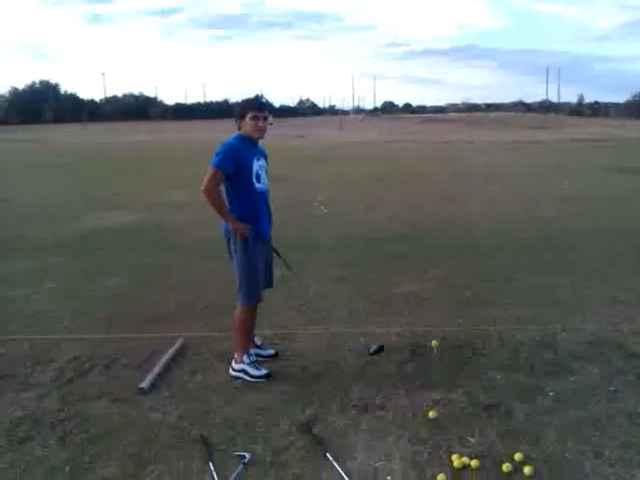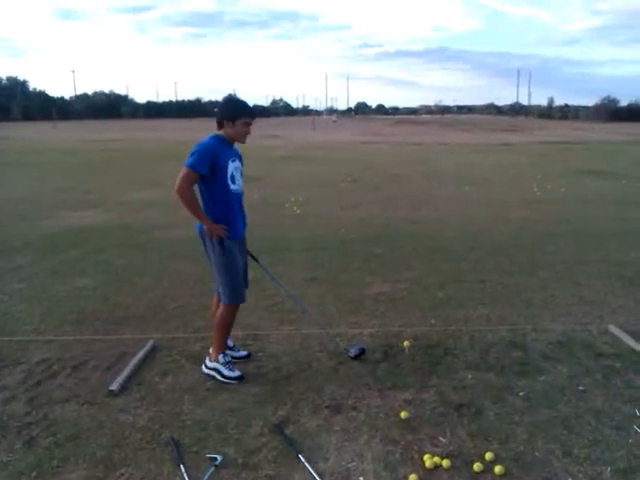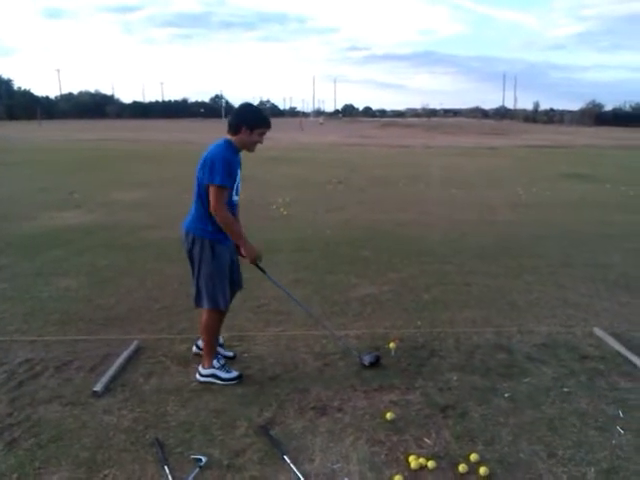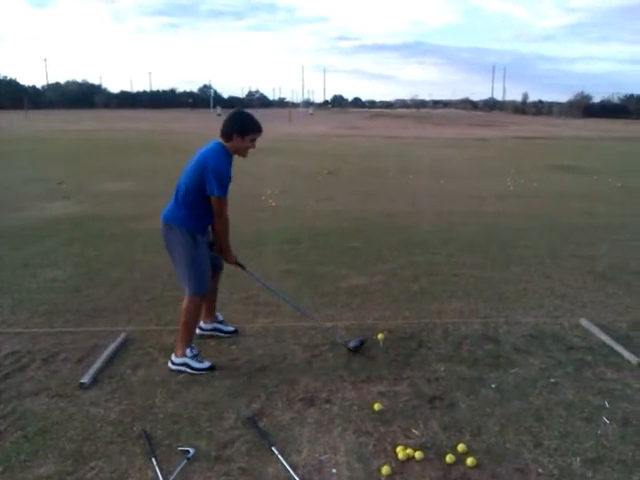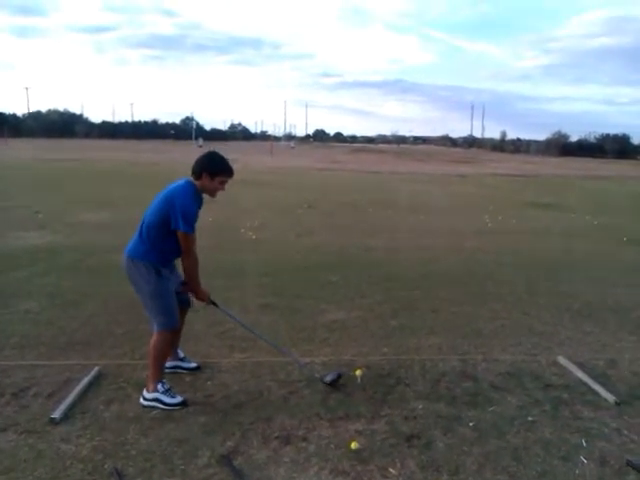
dt=1s
person 1, frame 1
left shoulder: (260, 152)
right shoulder: (231, 148)
right elbow: (208, 187)
right wrist: (232, 222)
left hip: (261, 231)
right hip: (244, 234)
left knee: (255, 293)
right knee: (248, 297)
left ankle: (250, 342)
right ankle: (240, 360)
person 1, frame 2
left shoulder: (234, 153)
right shoulder: (207, 149)
right elbow: (181, 187)
right wrist: (207, 223)
left hip: (235, 232)
right hip: (219, 235)
left knee: (224, 292)
right knee: (232, 297)
left ankle: (222, 344)
right ankle: (214, 358)
person 1, frame 3
left shoulder: (231, 154)
right shoulder: (221, 157)
right elbow: (217, 209)
left wrist: (240, 240)
right wrist: (244, 244)
left hip: (219, 236)
right hip: (206, 237)
left knee: (230, 288)
right knee: (213, 301)
left ankle: (207, 341)
right ankle: (208, 365)
person 1, frame 4
left shoulder: (216, 151)
right shoulder: (218, 163)
right elbow: (220, 215)
left wrist: (218, 242)
right wrist: (226, 250)
left hip: (193, 223)
right hip: (182, 227)
left knee: (213, 268)
right knee: (196, 288)
left ankle: (208, 321)
right ankle: (181, 353)
person 1, frame 5
left shoulder: (188, 190)
right shoulder: (185, 200)
left elbow: (185, 248)
right elbow: (189, 252)
left wrist: (190, 282)
right wrist: (197, 288)
left hip: (160, 259)
right hip: (145, 263)
left knee: (181, 305)
right knee: (166, 323)
left ankle: (172, 357)
right ankle: (153, 389)
